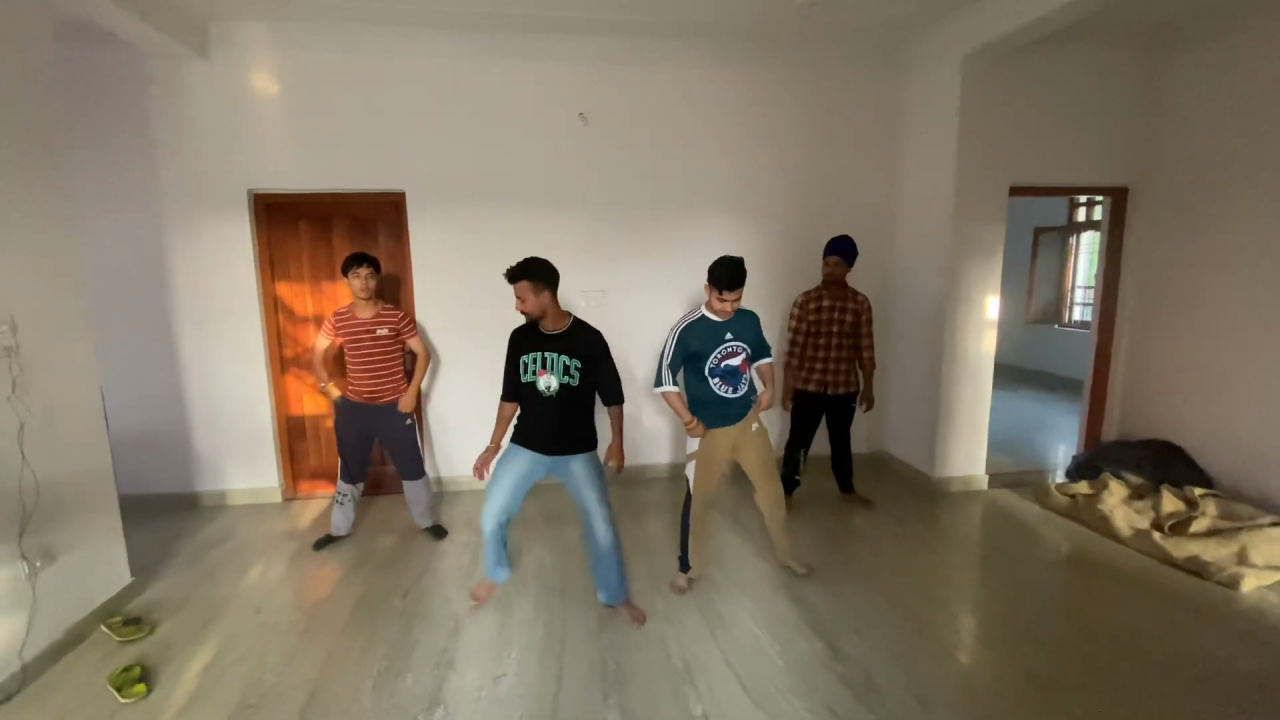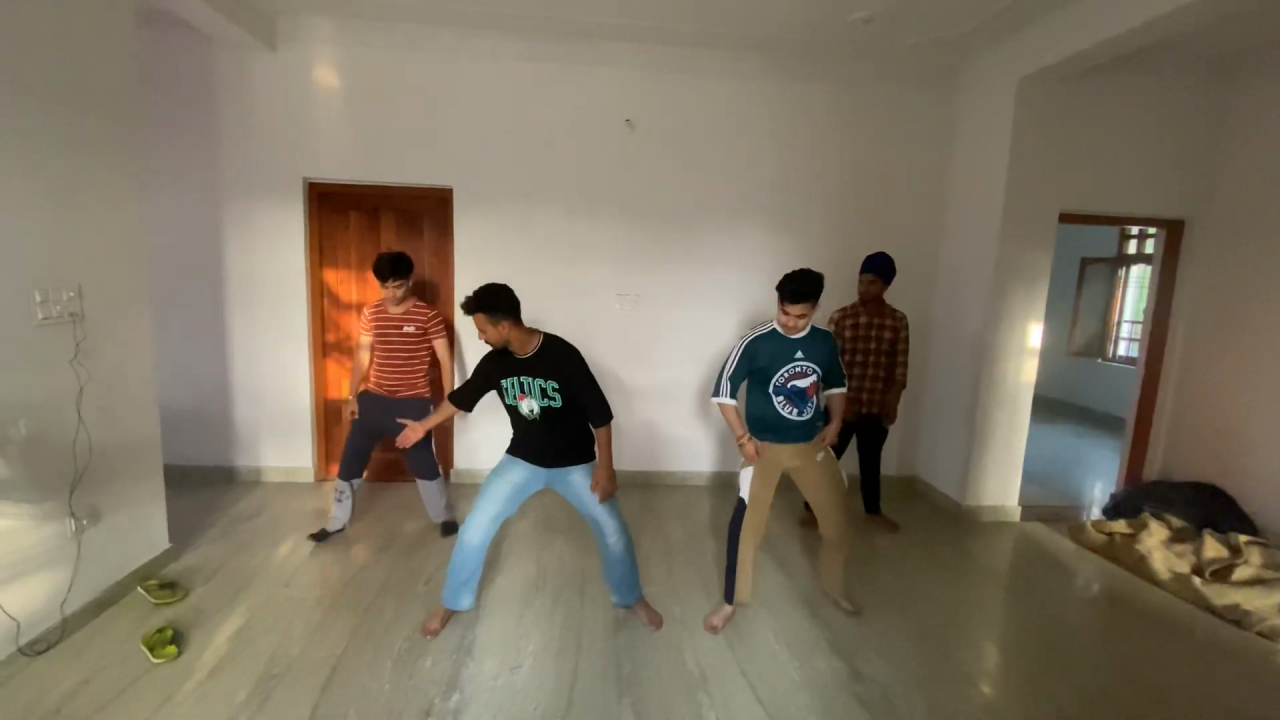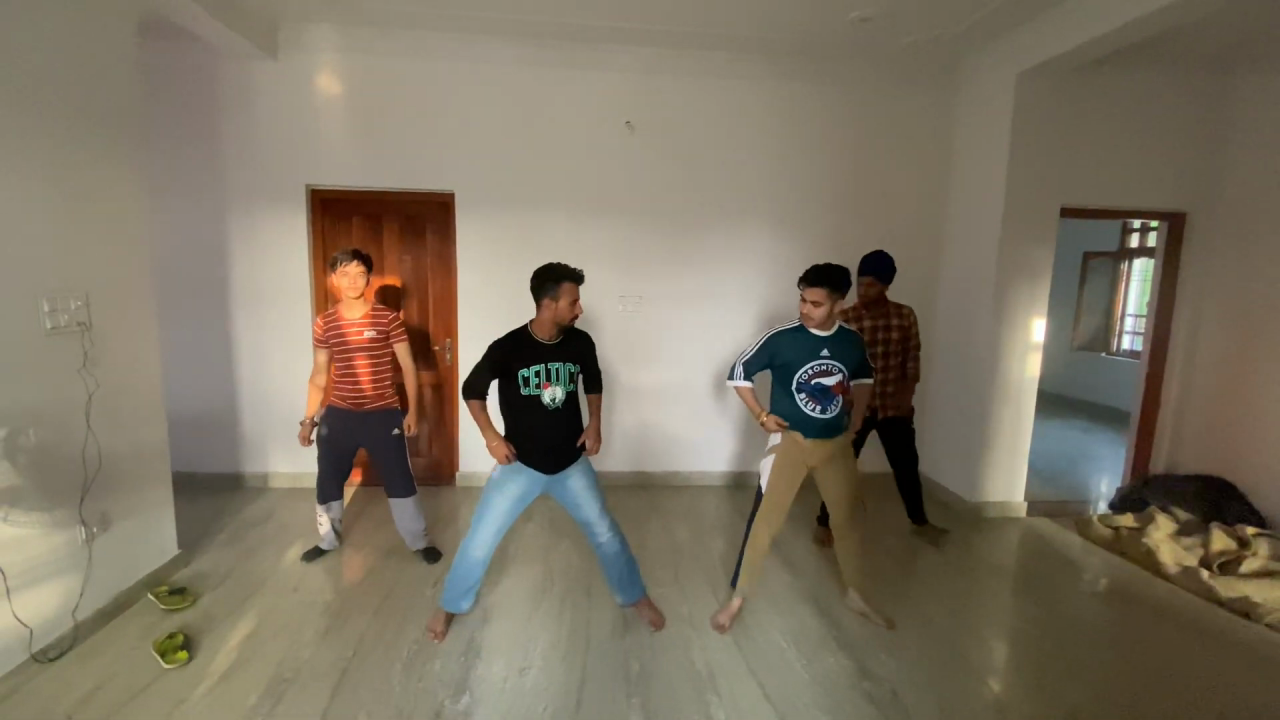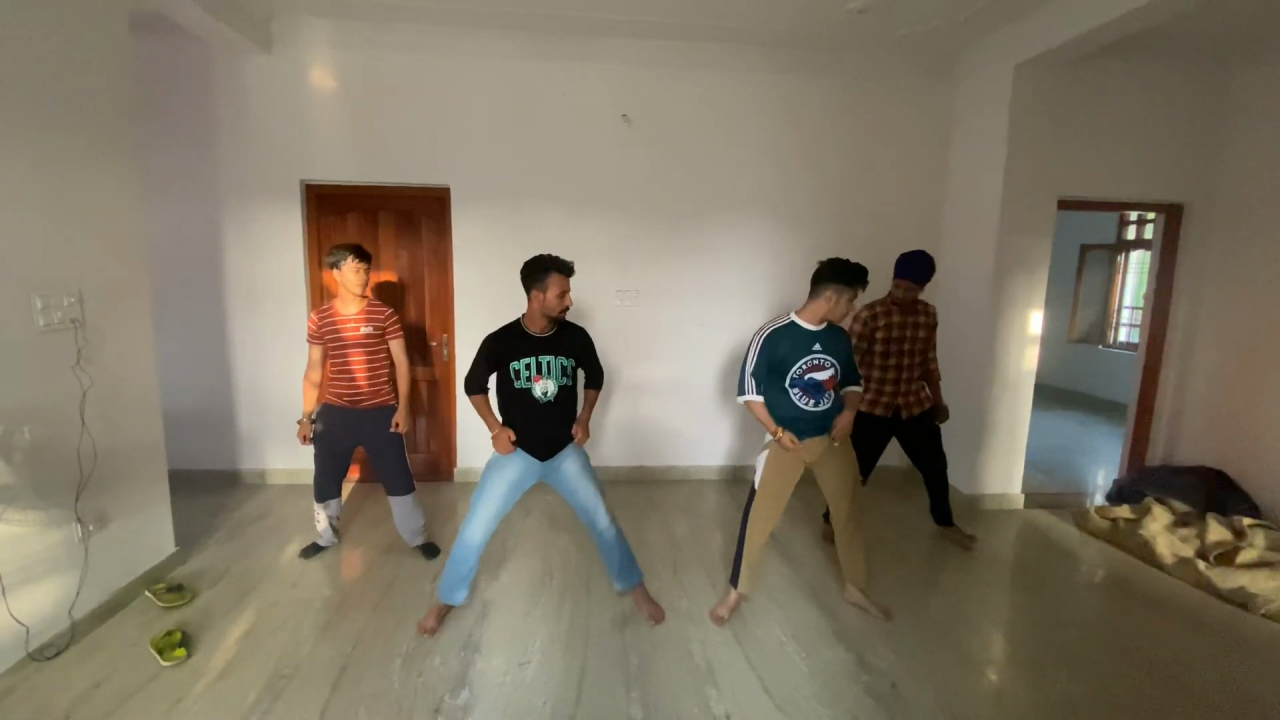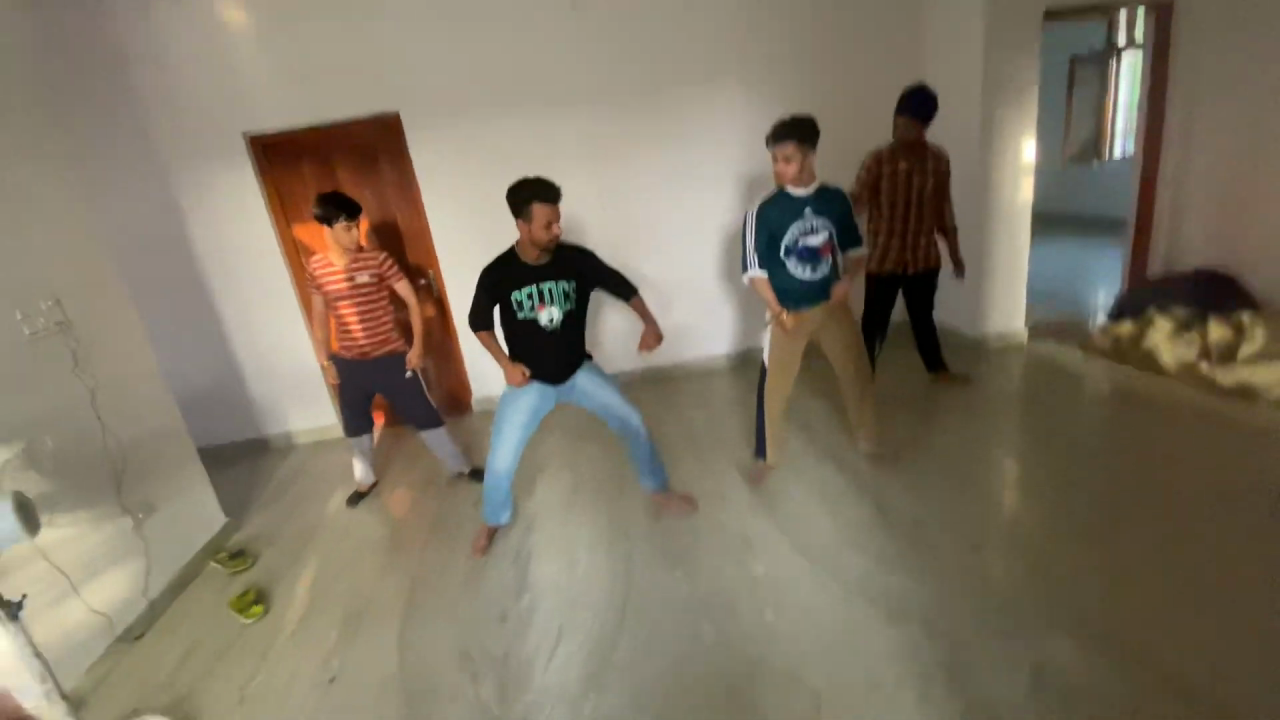
dt=1s
person 1, frame 1
left shoulder: (588, 339)
right shoulder: (520, 338)
left elbow: (611, 395)
right elbow: (510, 396)
left wrist: (617, 442)
right wrist: (494, 444)
left hip: (577, 451)
right hip: (527, 447)
left knee: (600, 523)
right knee: (492, 515)
left ankle: (616, 596)
right ankle: (496, 574)
person 1, frame 2
left shoulder: (563, 356)
right shoulder: (495, 362)
left elbow: (599, 412)
right elbow: (463, 396)
left wrist: (605, 465)
right wrist: (423, 426)
left hip: (574, 463)
right hip: (522, 459)
left knee: (612, 531)
right knee: (475, 529)
left ankle: (631, 598)
right ankle: (452, 604)
person 1, frame 3
left shoulder: (581, 343)
right shoulder: (507, 348)
left elbow: (593, 381)
right elbow: (472, 390)
left wrist: (594, 424)
right wrist: (491, 437)
left hip: (571, 463)
right hip: (520, 464)
left knee: (604, 533)
right knee: (480, 540)
left ankle: (636, 597)
right ankle: (450, 607)
person 1, frame 4
left shoulder: (576, 337)
right shoulder: (500, 341)
left elbow: (594, 376)
right elbow: (474, 385)
left wrist: (584, 418)
right wrist: (495, 427)
left hip: (565, 451)
right hip: (517, 452)
left knee: (602, 522)
right knee: (475, 531)
left ankle: (634, 587)
right ankle: (445, 601)
person 1, frame 5
left shoulder: (576, 259)
right shoulder: (497, 273)
left elbow: (621, 285)
right elbow: (479, 320)
left wrist: (649, 323)
right wrist: (505, 363)
left hip: (578, 370)
right hip: (530, 380)
left knee: (633, 424)
right knee: (501, 461)
left ankle: (659, 490)
right ankle: (493, 521)
person 2, frame 1
left shoulder: (749, 320)
right shoulder: (687, 329)
left elbow: (762, 355)
right elbow: (664, 379)
left wrist: (768, 387)
right wrist: (689, 420)
left hip: (748, 419)
right hip: (709, 429)
left knee: (769, 484)
right knee: (699, 497)
left ankle: (784, 553)
right ankle: (687, 567)
person 2, frame 2
left shoulder: (825, 342)
right shoulder: (755, 342)
left elbow: (835, 384)
right elbow: (723, 390)
left wrist: (835, 422)
right wrist: (742, 438)
left hip: (812, 443)
right hip: (765, 445)
left knee: (836, 517)
right knee: (747, 521)
left ankle: (834, 586)
right ankle: (730, 602)
person 2, frame 3
left shoulder: (852, 341)
right shoulder: (781, 337)
left elbow: (864, 377)
right elbow: (739, 372)
left wrist: (858, 413)
right wrist: (762, 415)
left hip: (836, 444)
right hip: (789, 441)
left knee: (847, 519)
right knee: (764, 518)
left ankle: (855, 594)
right ankle: (737, 597)
person 2, frame 4
left shoulder: (840, 338)
right shoulder: (772, 335)
left elbow: (851, 382)
right elbow: (748, 389)
left wrist: (848, 413)
right wrist: (776, 432)
left hip: (832, 440)
right hip: (786, 441)
left knee: (849, 513)
right knee: (759, 515)
left ankle: (854, 588)
right ankle: (736, 591)
person 2, frame 5
left shoulder: (836, 200)
right shoulder: (765, 210)
left elbow: (854, 247)
right elbow: (754, 268)
left wrist: (847, 279)
right wrist: (779, 313)
left hip: (831, 307)
right hip: (788, 313)
left knee: (856, 373)
right knee: (773, 387)
left ankle: (865, 439)
right ankle: (765, 457)
person 3, frame 1
left shoulder: (397, 317)
right shoulder: (337, 320)
left elbow: (423, 354)
right elbow: (317, 353)
left wrist: (412, 392)
right wrist: (327, 386)
left hip: (394, 406)
right hip: (354, 407)
left knee: (412, 467)
right knee: (349, 471)
left ankle: (427, 520)
right ankle: (339, 529)
person 3, frame 2
left shoulder: (428, 316)
right shoulder: (371, 313)
left elbow: (445, 360)
right elbow: (363, 356)
right wrist: (353, 396)
left hip: (413, 403)
right hip: (374, 399)
left knee: (424, 464)
right knee: (350, 462)
left ankle: (444, 516)
right ankle: (336, 523)
person 3, frame 3
left shoulder: (388, 318)
right shoulder: (325, 323)
left elbow: (407, 365)
right elbow: (319, 374)
left wrist: (412, 410)
right wrist: (309, 419)
left hip: (383, 415)
right hip: (339, 416)
left knee: (400, 482)
right knee: (328, 482)
left ankle: (419, 541)
right ankle: (328, 540)
person 3, frame 4
left shoulder: (384, 314)
right shoulder: (320, 318)
left elbow: (401, 362)
right elbow: (314, 370)
left wrist: (403, 407)
right wrist: (306, 417)
left hip: (380, 412)
right hip: (336, 413)
left knee: (398, 479)
right knee: (325, 480)
left ankle: (417, 537)
right ankle: (327, 537)
person 3, frame 5
left shoulder: (377, 260)
right shoulder: (315, 268)
left elbow: (412, 300)
right elbow: (319, 316)
left wrist: (417, 345)
right wrist: (325, 360)
left hip: (391, 358)
right hip: (349, 363)
left knee: (424, 416)
right knee: (356, 427)
left ankle: (460, 466)
right ankle: (365, 480)
person 4, frame 1
left shoulder: (861, 303)
right shoulder: (805, 300)
left elbow: (866, 348)
right elbow: (794, 346)
left wrist: (868, 386)
right wrist: (788, 386)
left hip: (845, 385)
right hip: (809, 384)
left knee: (841, 439)
right knee: (799, 440)
left ankle: (847, 489)
right ankle: (787, 491)
person 4, frame 2
left shoulder: (898, 320)
right shoulder: (841, 317)
left elbow: (900, 367)
left wrist: (892, 403)
right wrist: (842, 399)
left hip: (877, 405)
right hip: (842, 403)
left knee: (871, 460)
left ankle: (873, 511)
right ankle: (812, 507)
person 4, frame 3
left shoulder: (905, 316)
right shoulder: (844, 320)
left elbow: (912, 359)
left wrist: (906, 395)
left hip: (894, 405)
left knee: (907, 465)
left ankle: (920, 522)
right ankle: (825, 523)
person 4, frame 4
left shoulder: (928, 314)
right shoulder: (869, 314)
left elbow: (929, 360)
left wrist: (938, 399)
left hip: (916, 405)
right hip: (874, 407)
left knee: (935, 466)
right knee: (856, 468)
left ankle: (946, 523)
right ankle: (834, 521)
person 4, frame 5
left shoulder: (939, 161)
right shoulder: (877, 161)
left elbow: (943, 209)
right elbow: (857, 203)
left wrist: (954, 250)
left hip: (924, 258)
right hip: (883, 260)
left knee: (923, 318)
right knee: (874, 325)
left ankle: (937, 368)
